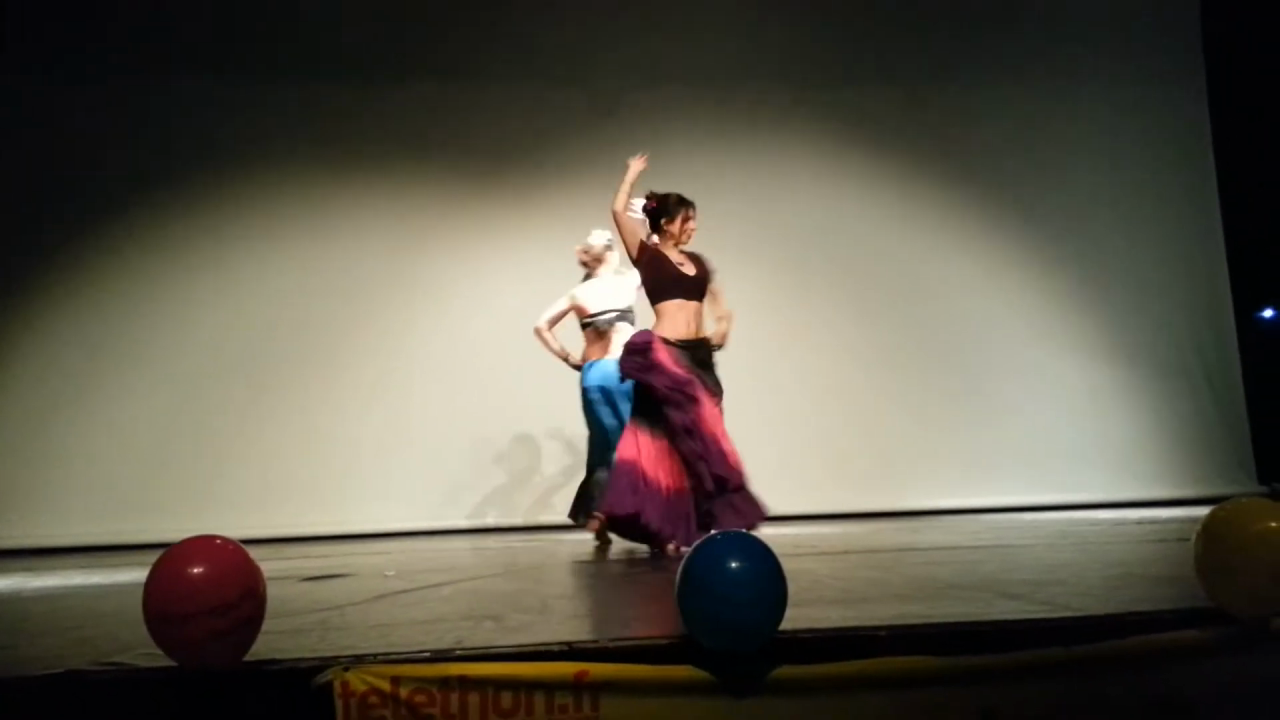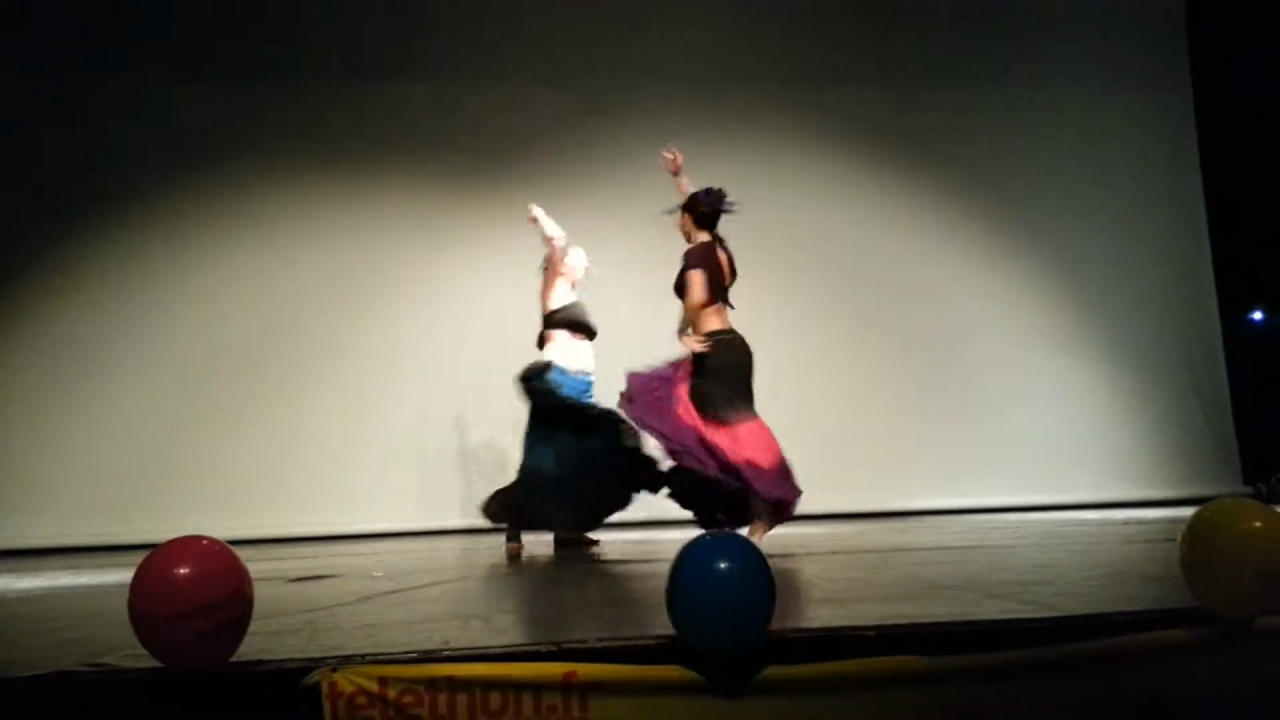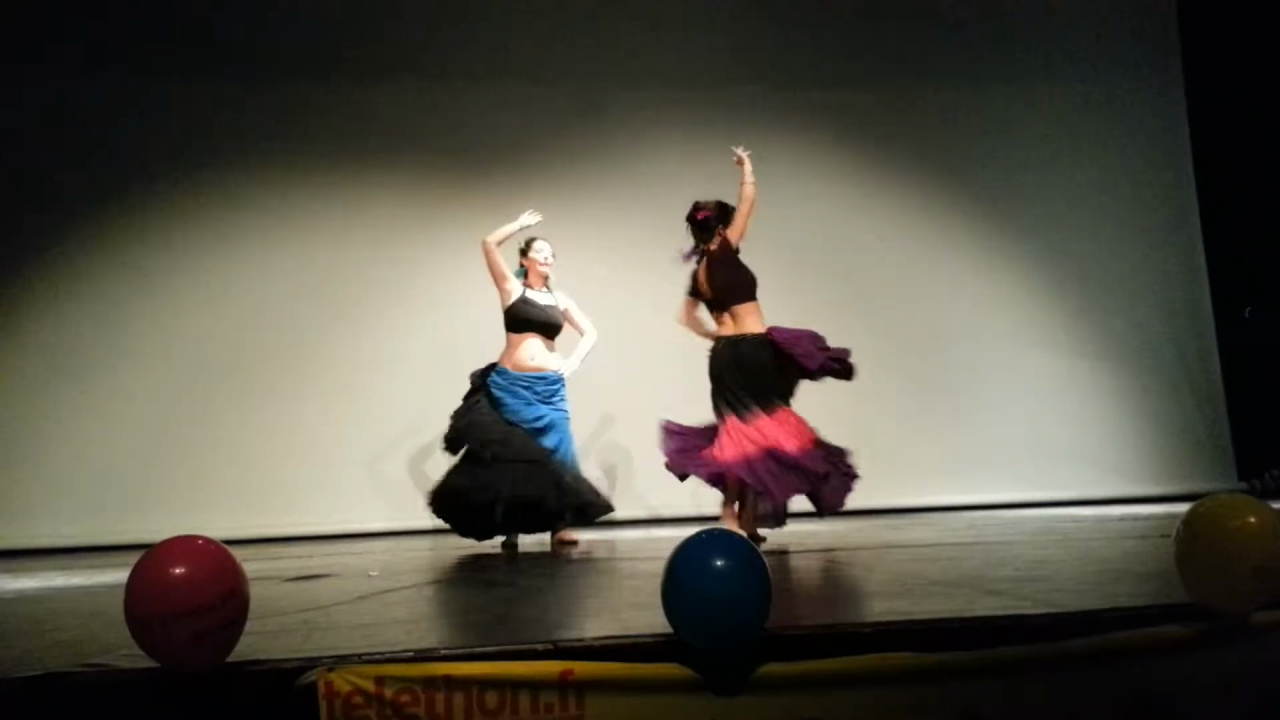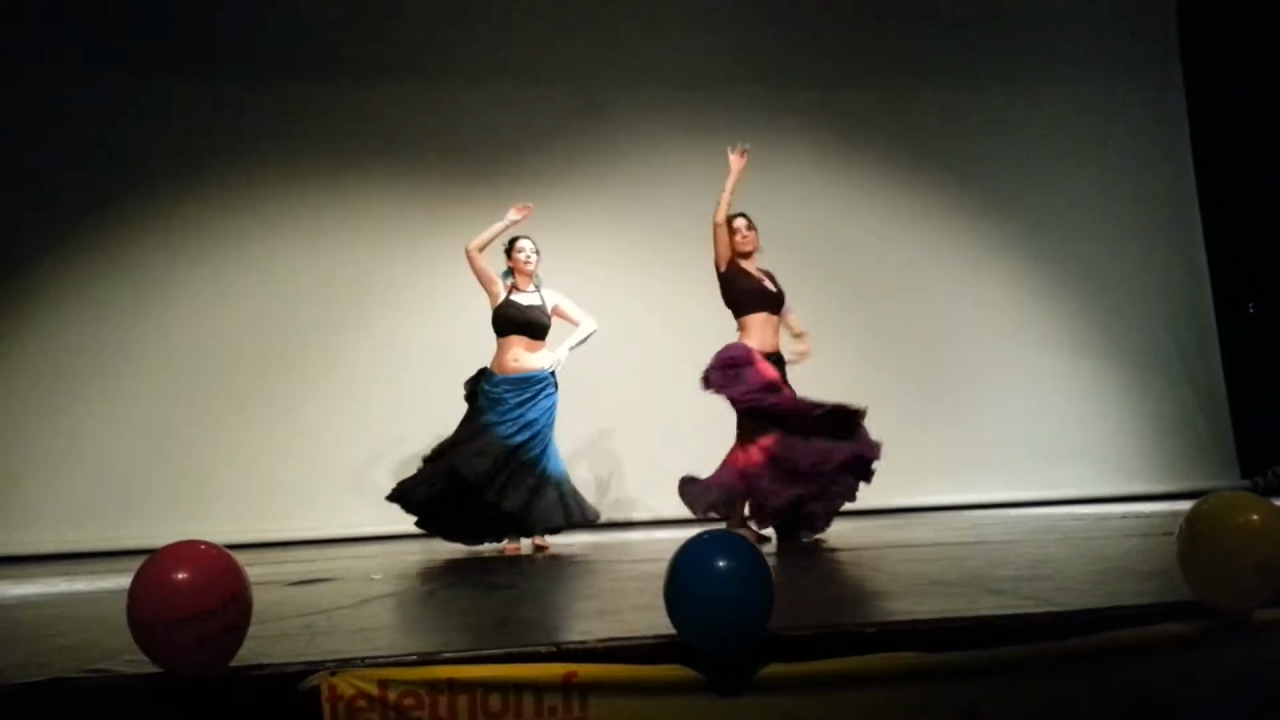
dt=0.3s
person 1, frame 1
left shoulder: (698, 262)
right shoulder: (646, 255)
left elbow: (718, 302)
right elbow: (618, 211)
left wrist: (722, 326)
right wrist: (633, 173)
left hip: (696, 355)
right hip: (662, 355)
left knee: (702, 437)
right knee: (666, 438)
right ankle: (666, 527)
person 1, frame 2
left shoulder: (696, 255)
right shoulder: (717, 248)
left elbow: (697, 298)
right elbow: (699, 207)
left wrist: (686, 333)
right wrist: (679, 177)
left hip: (715, 352)
right hip: (729, 347)
left knee: (731, 431)
right knee: (717, 430)
left ankle: (760, 515)
right ankle: (729, 515)
person 1, frame 3
left shoulder: (701, 271)
right shoulder: (727, 254)
left elbow: (689, 317)
right elbow: (748, 200)
right wrist: (747, 167)
left hip: (725, 355)
right hip: (755, 348)
left knee: (742, 430)
right knee: (771, 428)
left ankle: (734, 515)
right ankle: (752, 515)
person 1, frame 4
left shoulder: (766, 277)
right shoulder: (729, 271)
right elbow: (720, 220)
left wrist: (799, 337)
right wrist: (734, 175)
left hip: (771, 364)
right hip: (748, 363)
left knee: (778, 437)
right knee: (762, 437)
left ankle: (790, 521)
right ankle: (735, 517)
person 2, frame 1
left shoulder: (577, 294)
right shoulder: (624, 281)
left elbow: (541, 326)
left wrist: (570, 358)
left hip: (594, 374)
right hip: (623, 372)
left knee: (605, 445)
left ankle: (594, 513)
person 2, frame 2
left shoulder: (573, 302)
right shoulder: (555, 289)
right elbow: (557, 239)
left wrist: (588, 367)
right wrist: (541, 219)
left hip: (578, 386)
right hip: (558, 381)
left knee: (590, 449)
right knee: (552, 454)
left ankle: (569, 528)
right ankle: (516, 528)
person 2, frame 3
left shoulder: (560, 299)
right shoulder: (511, 288)
left elbow: (590, 333)
right elbow: (489, 244)
left wrist: (572, 363)
right wrist: (521, 224)
left hip: (548, 386)
right hip: (509, 383)
left knee: (553, 448)
right knee: (506, 452)
left ankle: (559, 523)
right ankle: (509, 526)
person 2, frame 4
left shoulder: (549, 298)
right shoulder: (499, 291)
left elbow: (589, 323)
right elbow: (471, 251)
left wrist: (566, 347)
right wrist: (507, 223)
left hip: (538, 386)
right hip: (499, 386)
left knee: (533, 451)
right knee: (495, 453)
left ankle: (539, 526)
right ankle: (510, 530)
